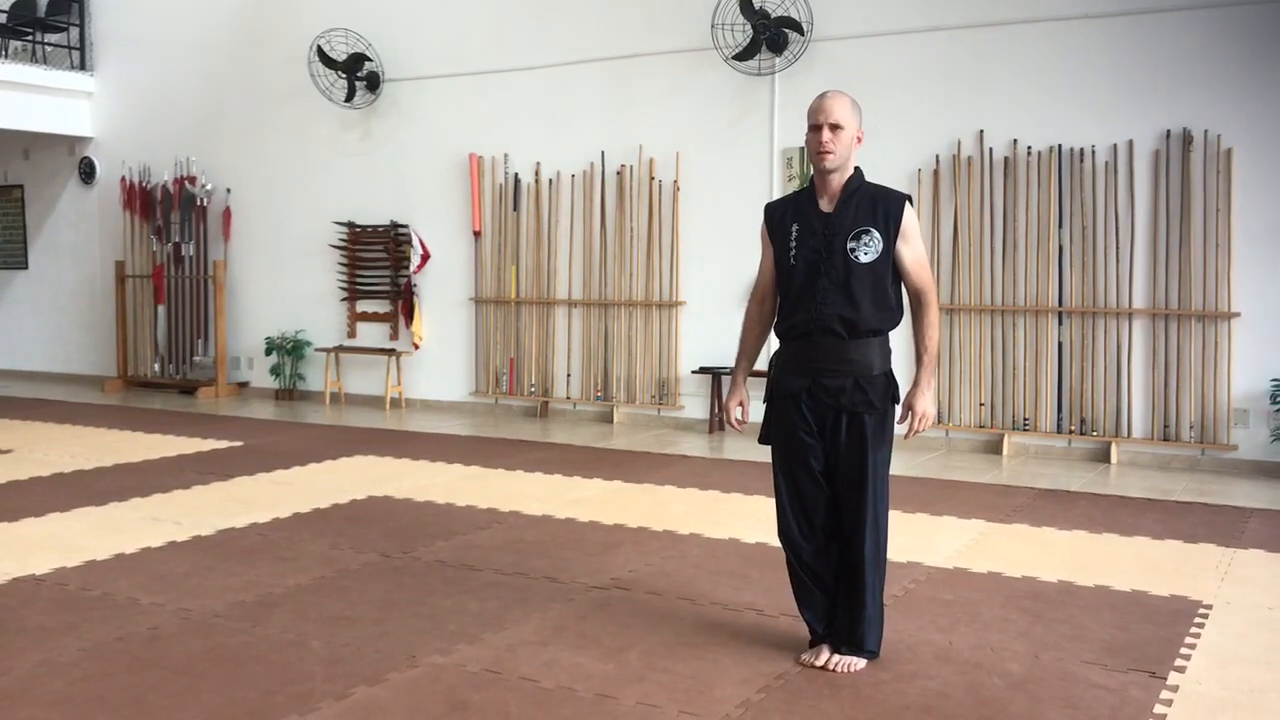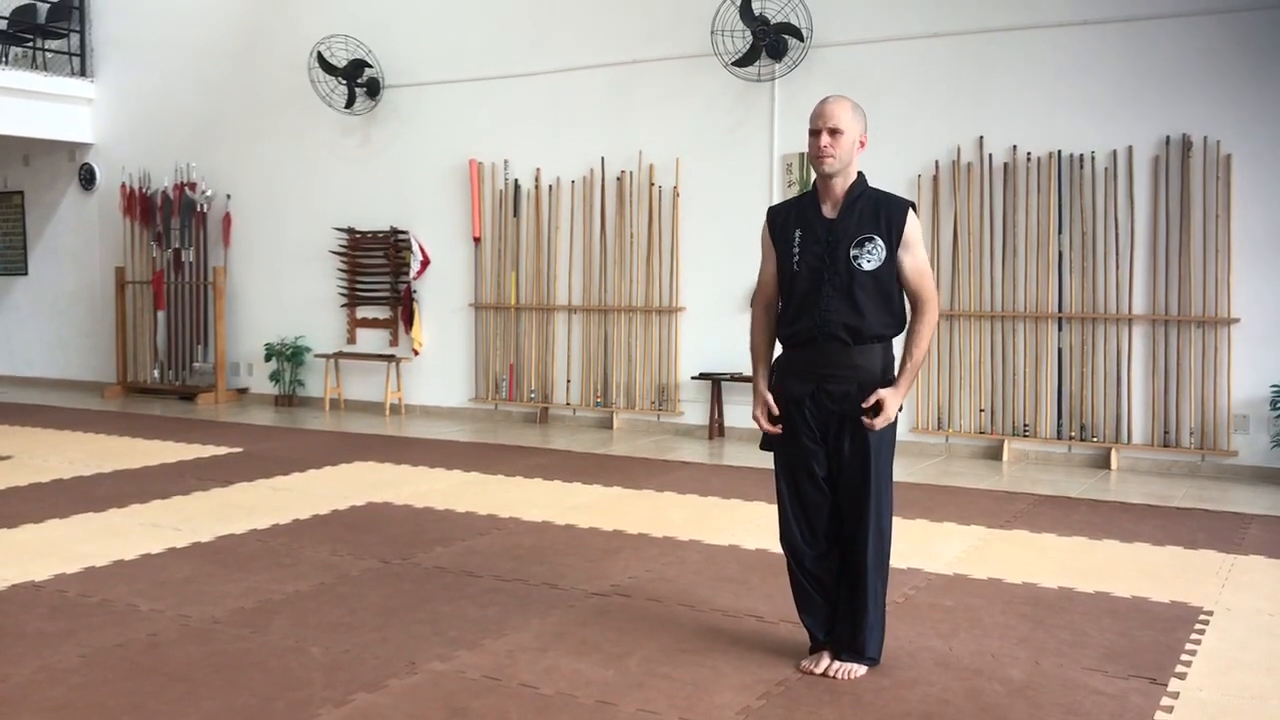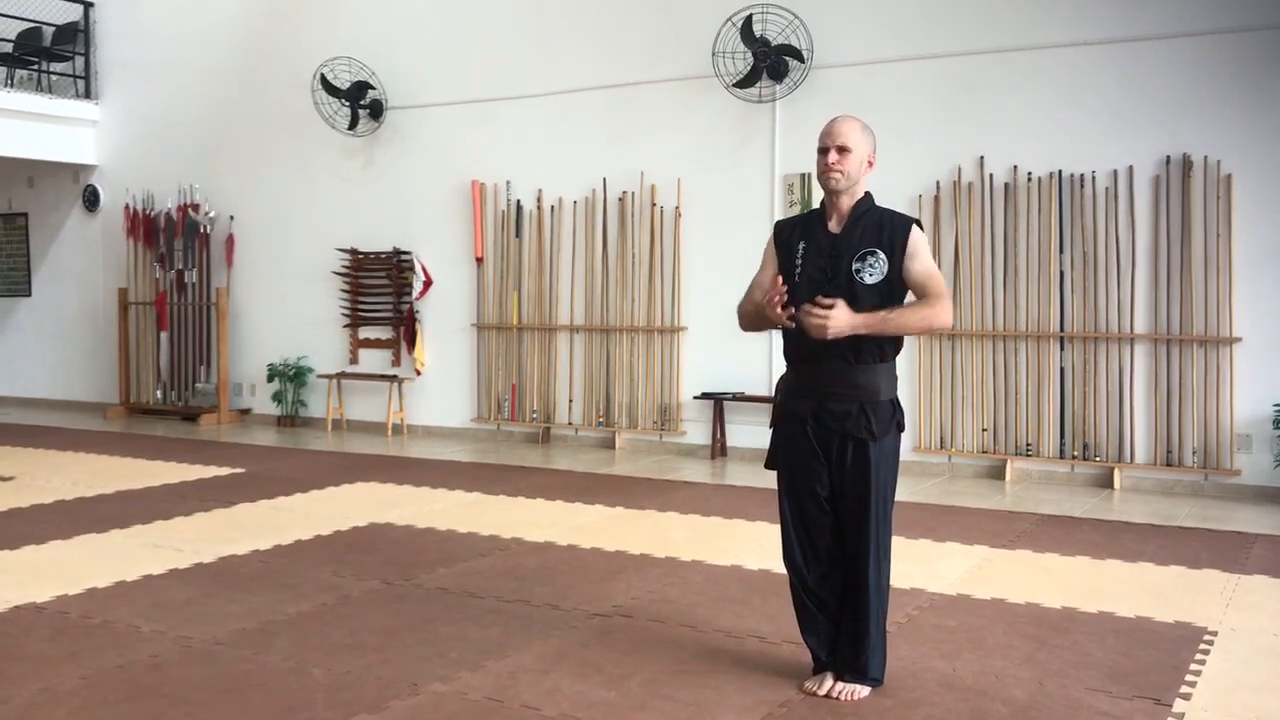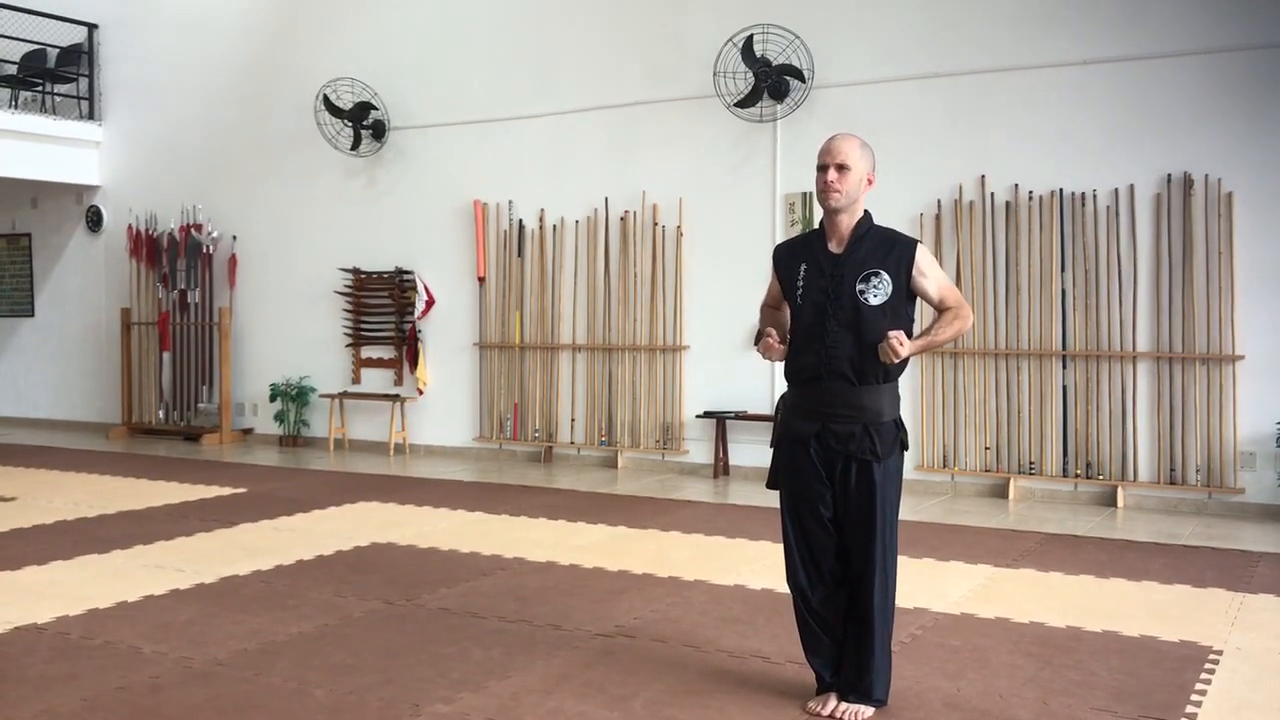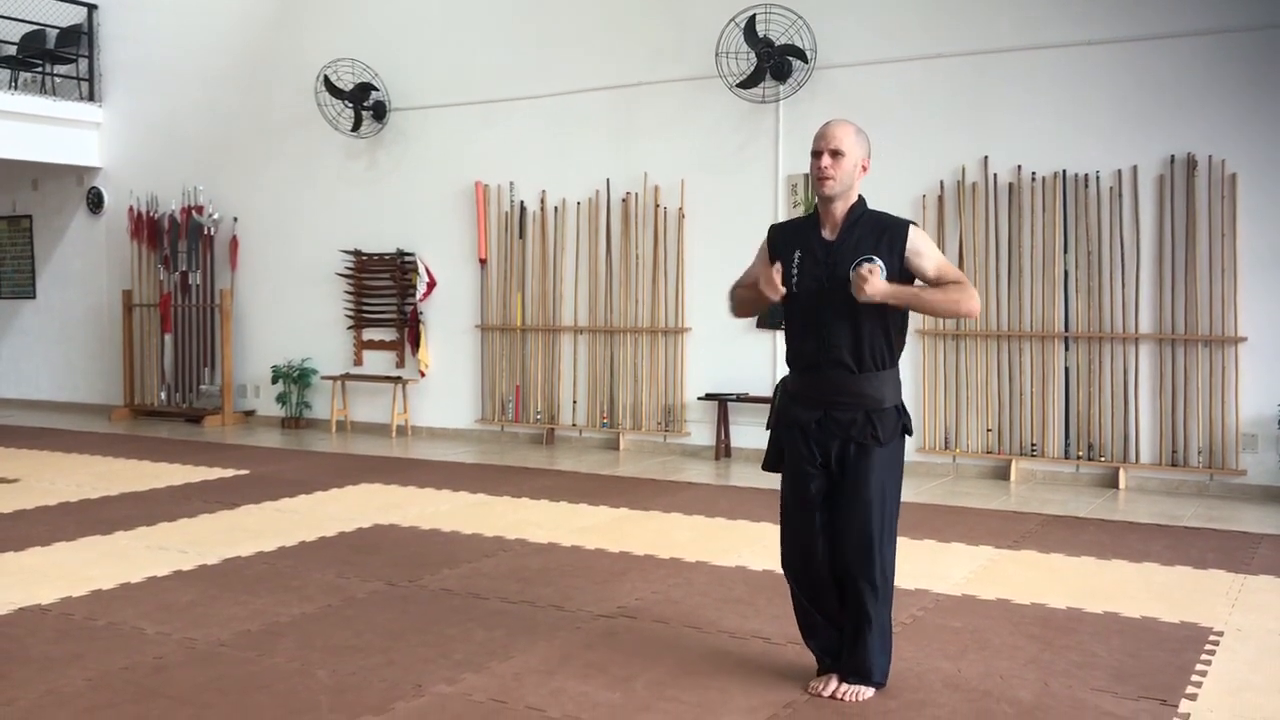
dt=1s
person 1, frame 1
left shoulder: (891, 209)
right shoulder: (780, 216)
left elbow: (924, 297)
right elbow: (763, 302)
left wrist: (926, 382)
right wrist: (739, 379)
left hip: (862, 379)
right hip: (794, 379)
left knee: (860, 513)
right knee: (802, 515)
left ankle: (856, 637)
right ankle: (823, 630)
person 1, frame 2
left shoulder: (895, 216)
right shoulder: (782, 220)
left elbow: (925, 306)
right elbow: (765, 306)
left wrist: (900, 386)
right wrist: (761, 384)
left hip: (864, 389)
right hip: (797, 387)
left knee: (863, 520)
right knee: (804, 523)
left ankle: (858, 644)
right ankle: (823, 638)
person 1, frame 3
left shoulder: (900, 233)
right shoulder: (788, 234)
left elbow: (938, 312)
right elbow: (748, 313)
left wrist: (853, 323)
right wrist: (769, 311)
left hip: (865, 405)
right hip: (800, 401)
left knee: (862, 541)
right knee: (806, 542)
left ankle: (859, 665)
right ankle: (825, 658)
person 1, frame 4
left shoulder: (902, 253)
right shoulder: (790, 256)
left elbow: (958, 312)
left wrist: (913, 345)
right wrist: (770, 336)
left hip: (869, 425)
right hip: (802, 423)
left knee: (868, 560)
right knee: (810, 561)
person 1, frame 5
left shoulder: (898, 236)
right shoulder: (784, 238)
left elbow: (967, 301)
right elbow: (739, 302)
left wrist: (890, 293)
right wrist: (761, 292)
left hip: (870, 414)
right hip: (804, 410)
left knee: (863, 546)
right knee: (804, 547)
left ankle: (864, 667)
right ankle: (831, 658)
